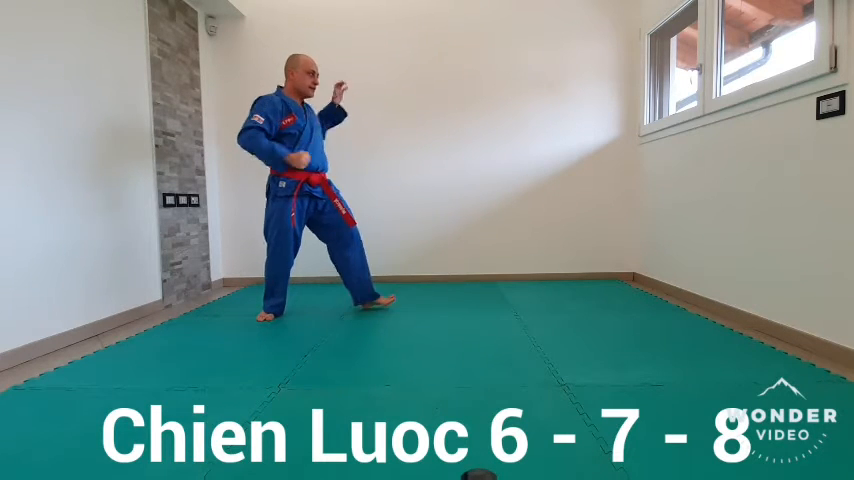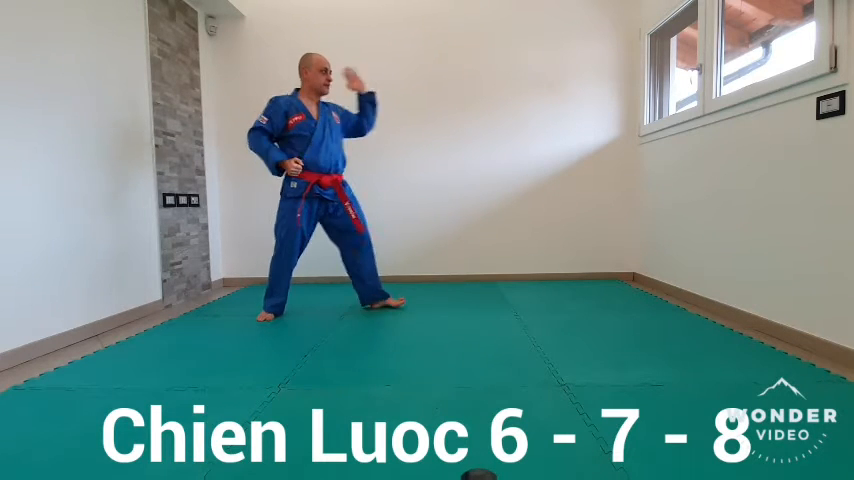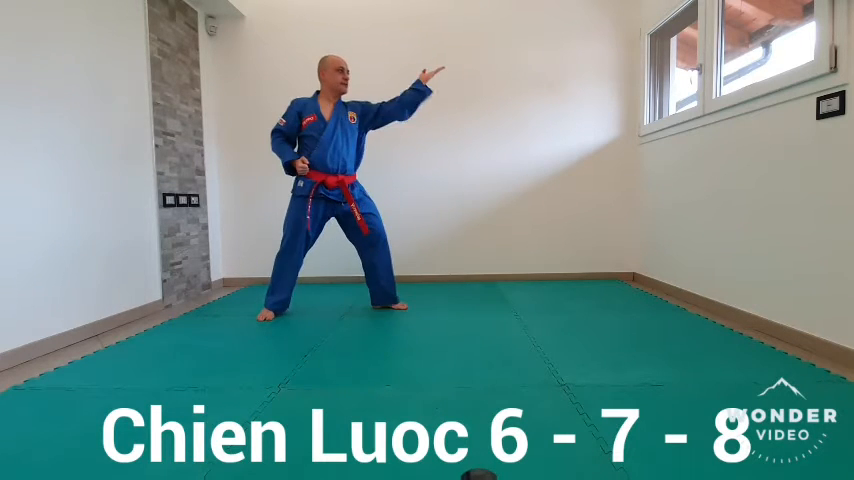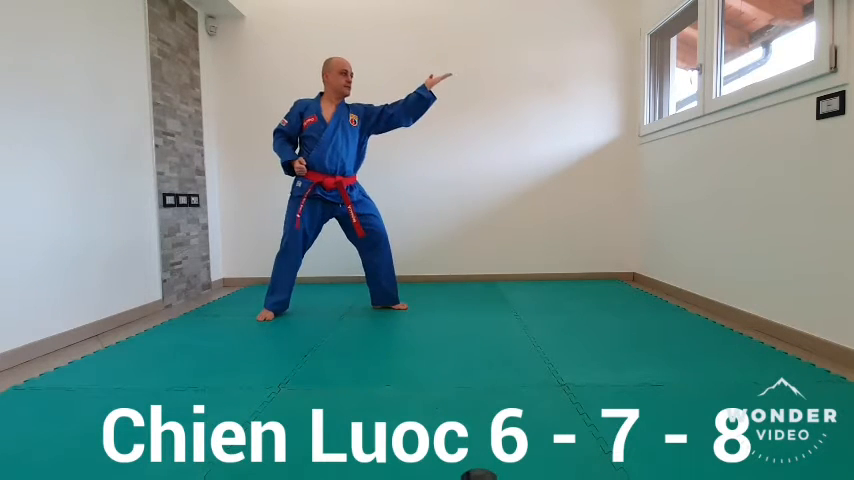
dt=0.2s
person 1, frame 1
left shoulder: (307, 110)
right shoulder: (269, 104)
right elbow: (248, 137)
left wrist: (335, 106)
right wrist: (286, 157)
left hip: (321, 188)
right hip: (287, 189)
left knee: (347, 237)
right knee: (281, 250)
left ankle: (366, 296)
right ankle: (272, 307)
person 1, frame 2
left shoulder: (332, 110)
right shoulder: (281, 106)
left elbow: (362, 127)
right elbow: (257, 136)
left wrist: (363, 94)
right wrist: (281, 161)
left hip: (336, 190)
right hip: (300, 191)
left knee: (359, 241)
right knee: (287, 249)
left ankle: (374, 297)
right ankle: (273, 307)
person 1, frame 3
left shoulder: (358, 111)
right shoulder: (300, 108)
left elbow: (397, 109)
right elbow: (279, 137)
left wrist: (421, 85)
right wrist: (293, 161)
left hip: (349, 190)
right hip: (311, 190)
left knee: (375, 240)
right knee: (292, 246)
left ankle: (384, 298)
right ankle: (274, 305)
person 1, frame 4
left shoulder: (361, 114)
right shoulder: (303, 108)
left elbow: (400, 114)
right elbow: (281, 137)
left wrist: (425, 90)
right wrist: (292, 160)
left hip: (348, 192)
right hip: (309, 190)
left knee: (376, 240)
right knee: (291, 247)
left ankle: (385, 298)
right ankle: (274, 305)
